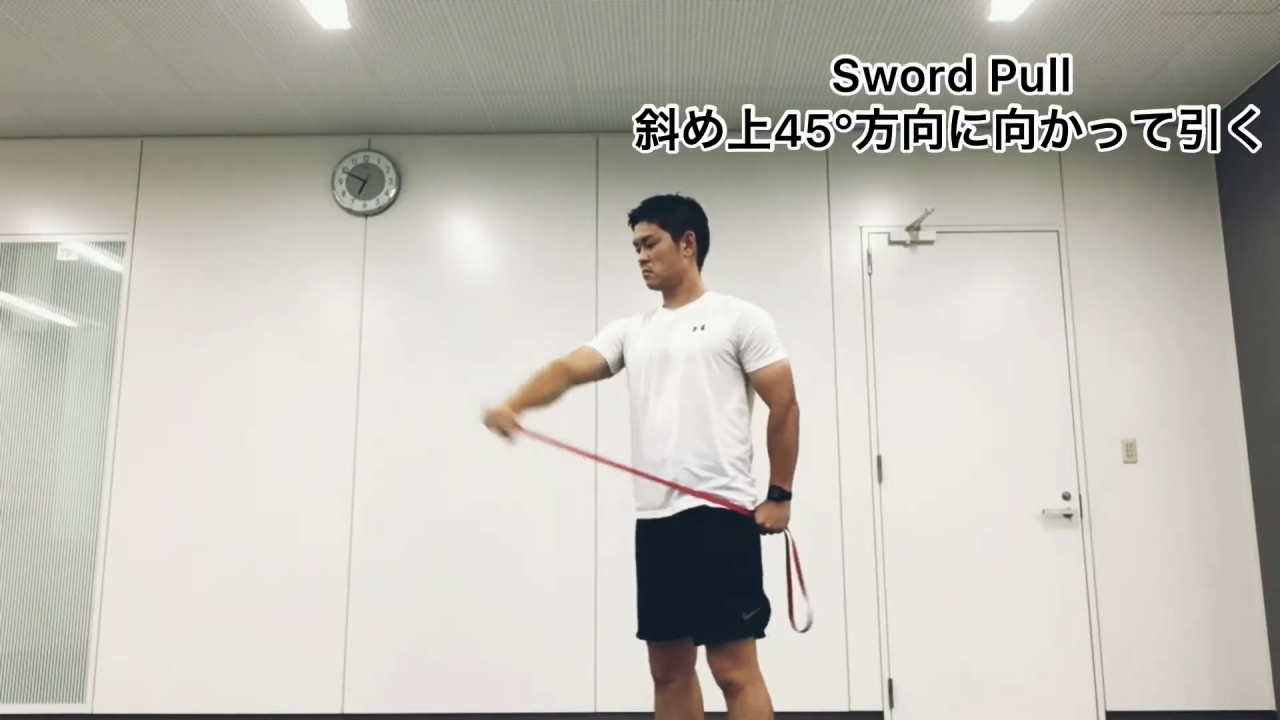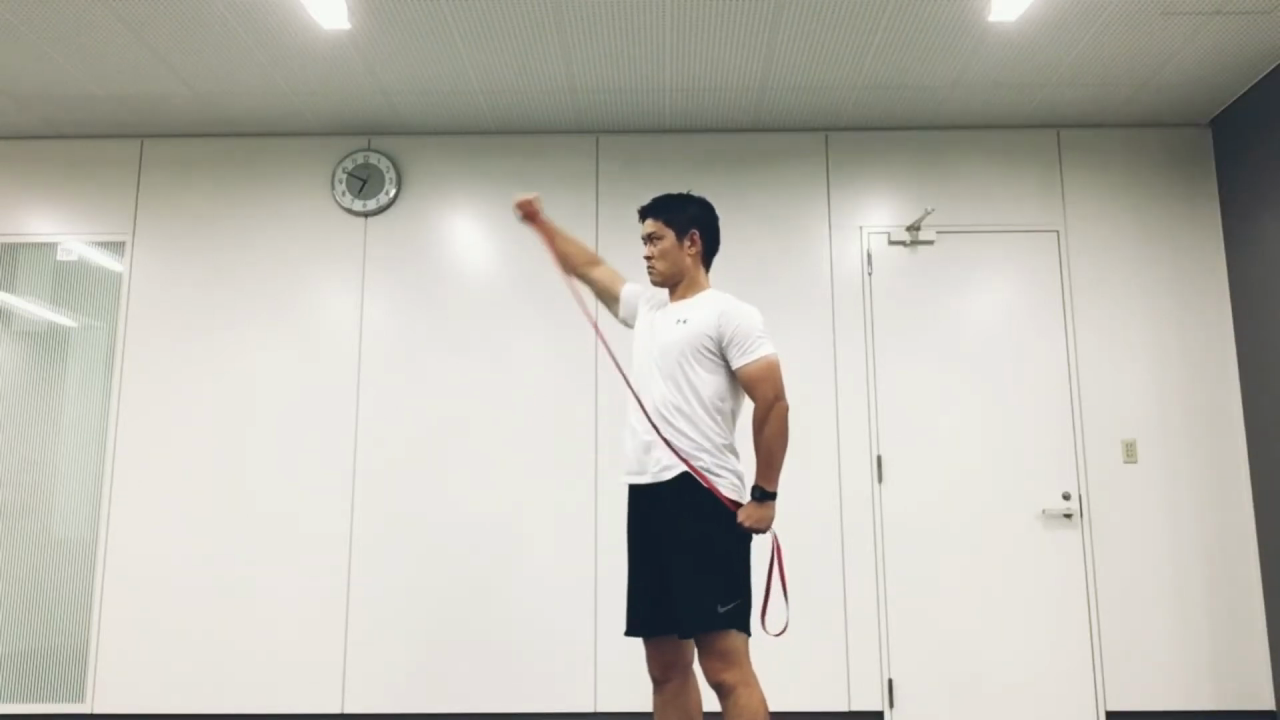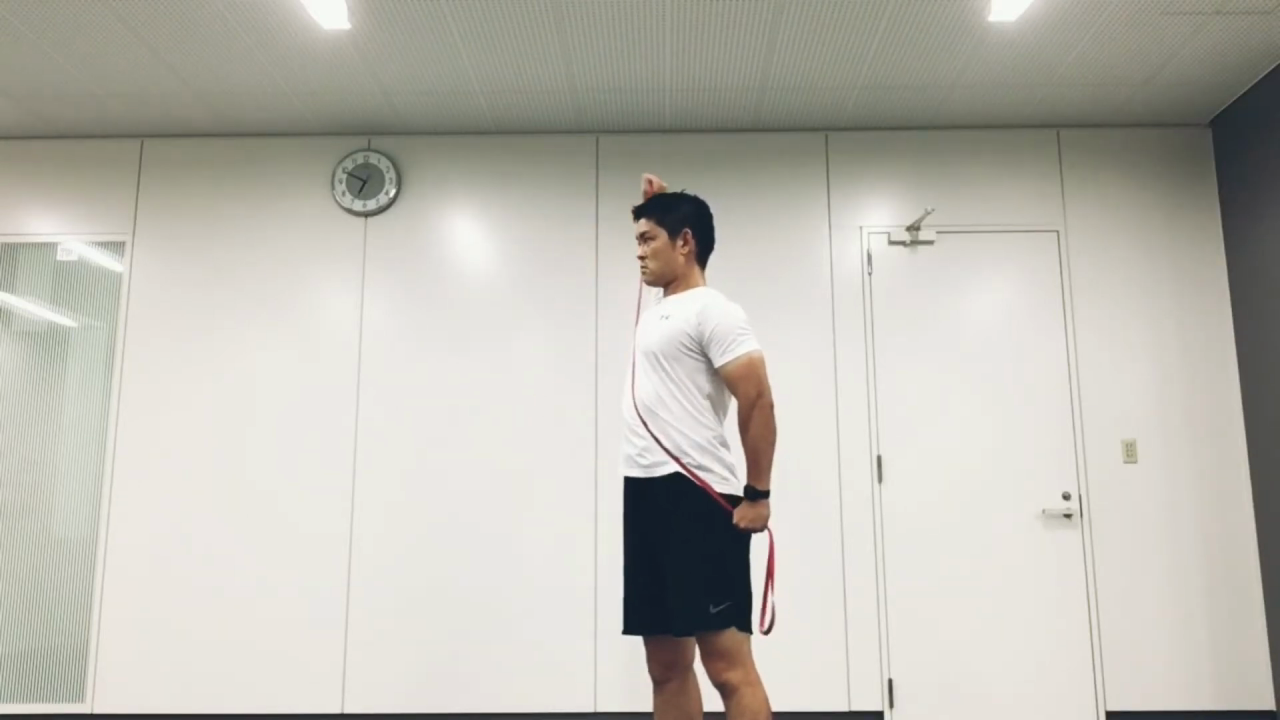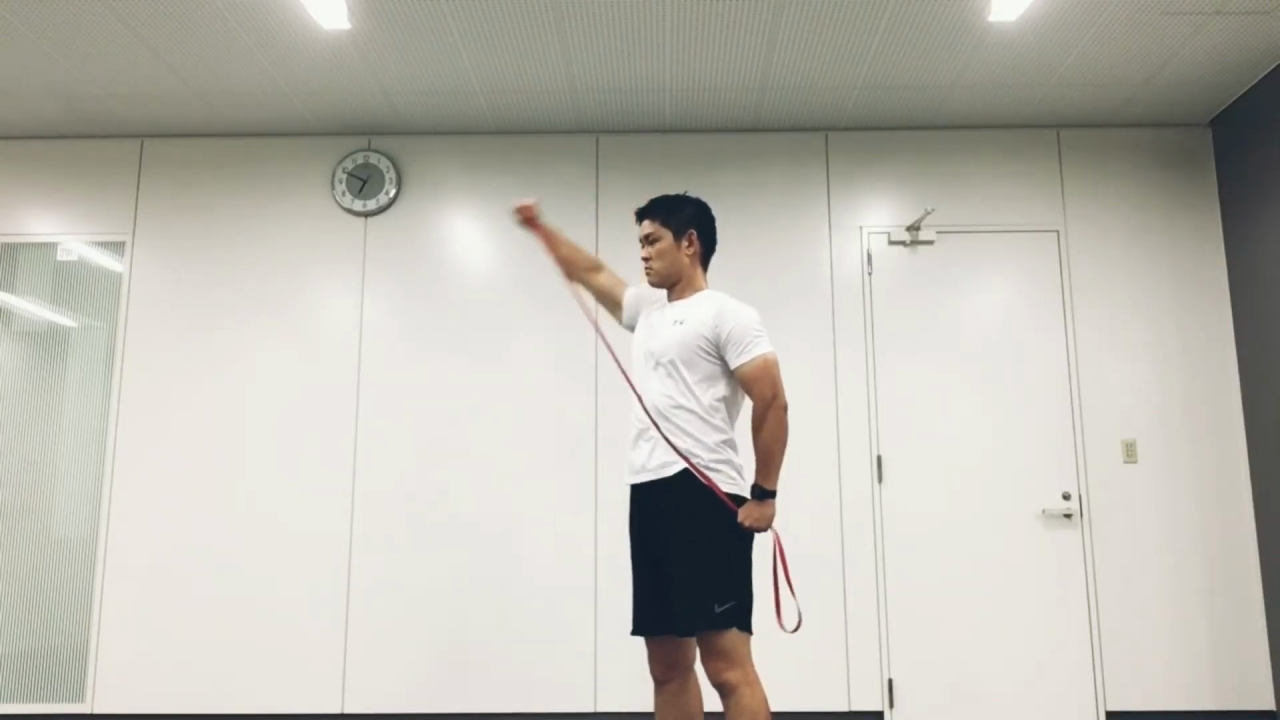
dt=0.5s
person 1, frame 1
left shoulder: (740, 319)
right shoulder: (632, 330)
left elbow: (785, 406)
right elbow: (568, 369)
left wrist: (779, 495)
right wrist: (514, 404)
left hip: (719, 514)
right hip: (655, 518)
left knee: (734, 668)
right knee: (669, 668)
person 1, frame 2
left shoulder: (727, 314)
right shoulder: (647, 308)
left elbow: (772, 404)
right elbow: (588, 266)
left wrist: (764, 495)
right wrist: (541, 221)
left hip: (701, 502)
right hip: (649, 498)
left knee: (726, 662)
right knee: (666, 662)
person 1, frame 3
left shoulder: (711, 312)
right shoulder: (664, 306)
left elbow: (757, 402)
right elbow: (657, 254)
left wrist: (757, 495)
right wrist: (653, 202)
left hip: (697, 500)
right hip: (645, 497)
left knee: (727, 662)
right knee: (666, 663)
person 1, frame 4
left shoulder: (724, 315)
right shoulder: (648, 310)
left elbow: (772, 404)
right elbow: (592, 274)
left wrist: (763, 495)
right wrist: (541, 227)
left hip: (703, 499)
right hip: (648, 498)
left knee: (727, 663)
right knee: (668, 662)
